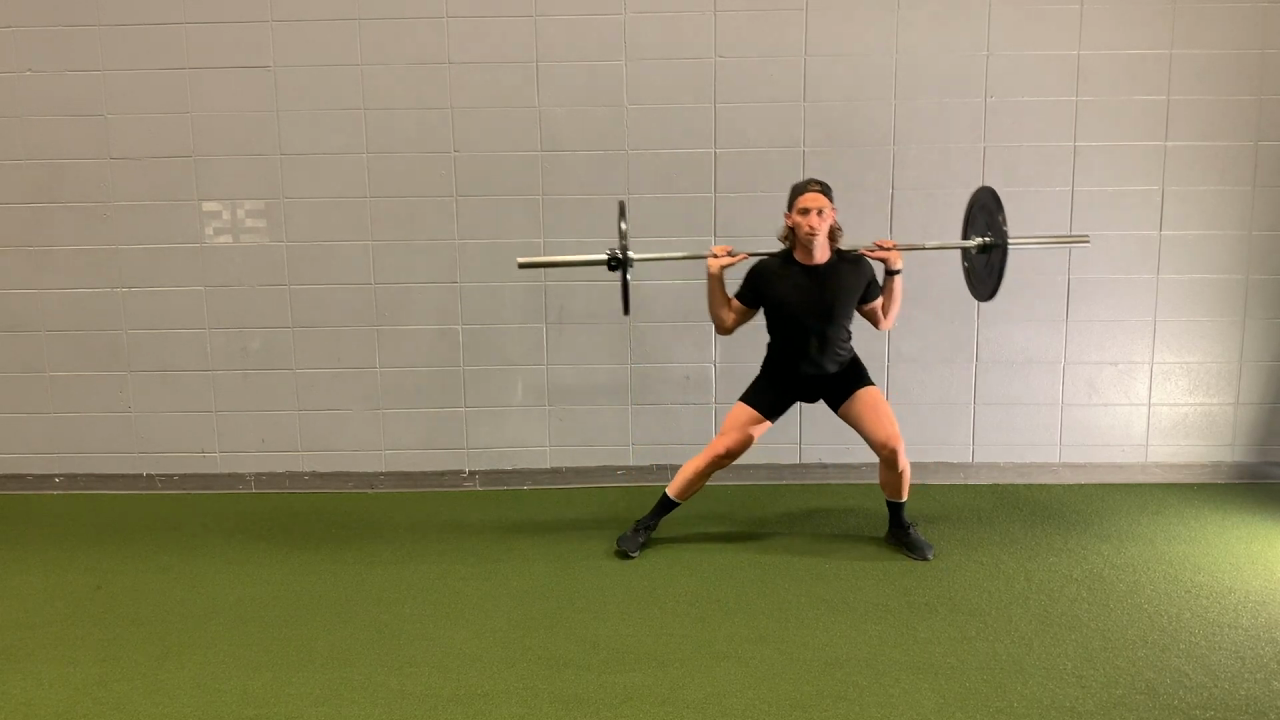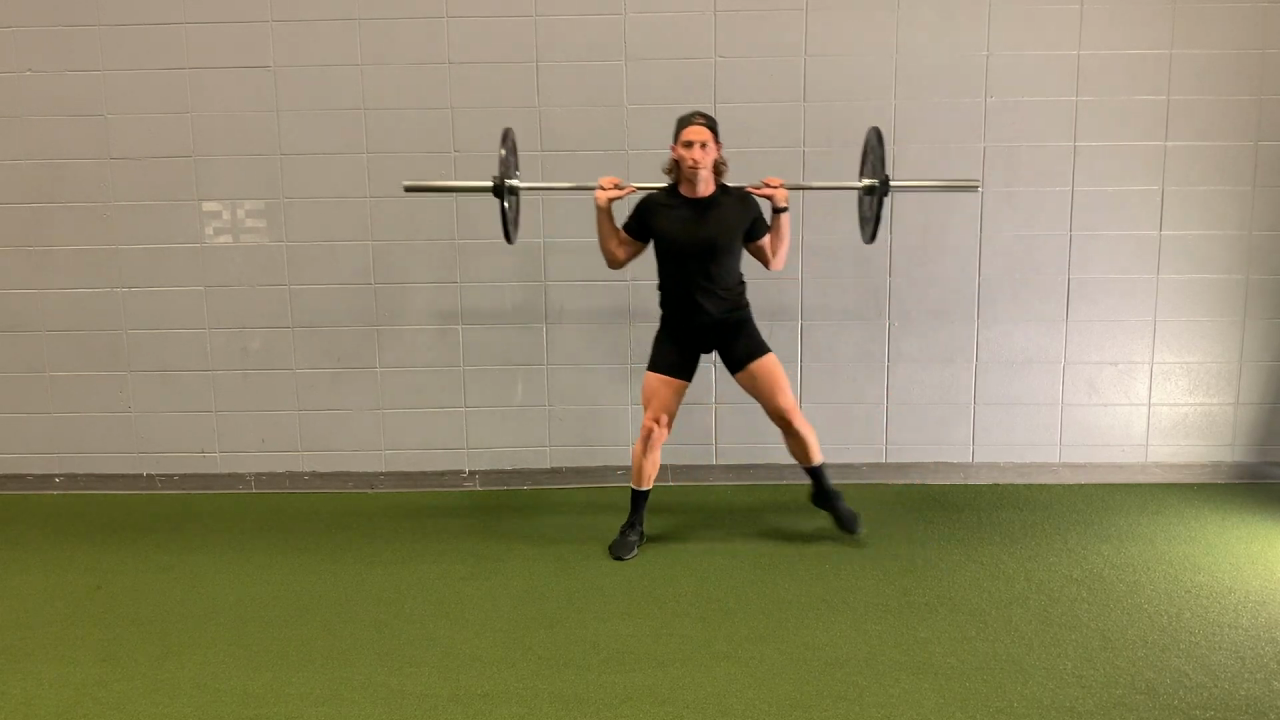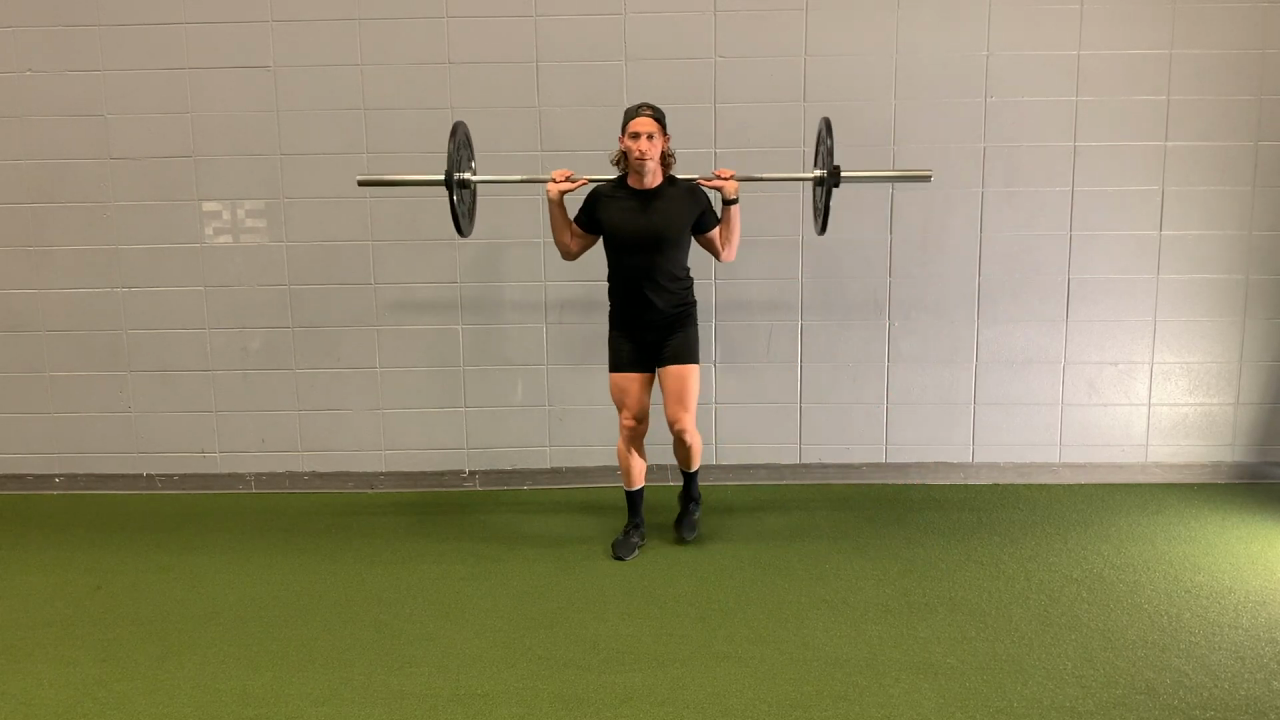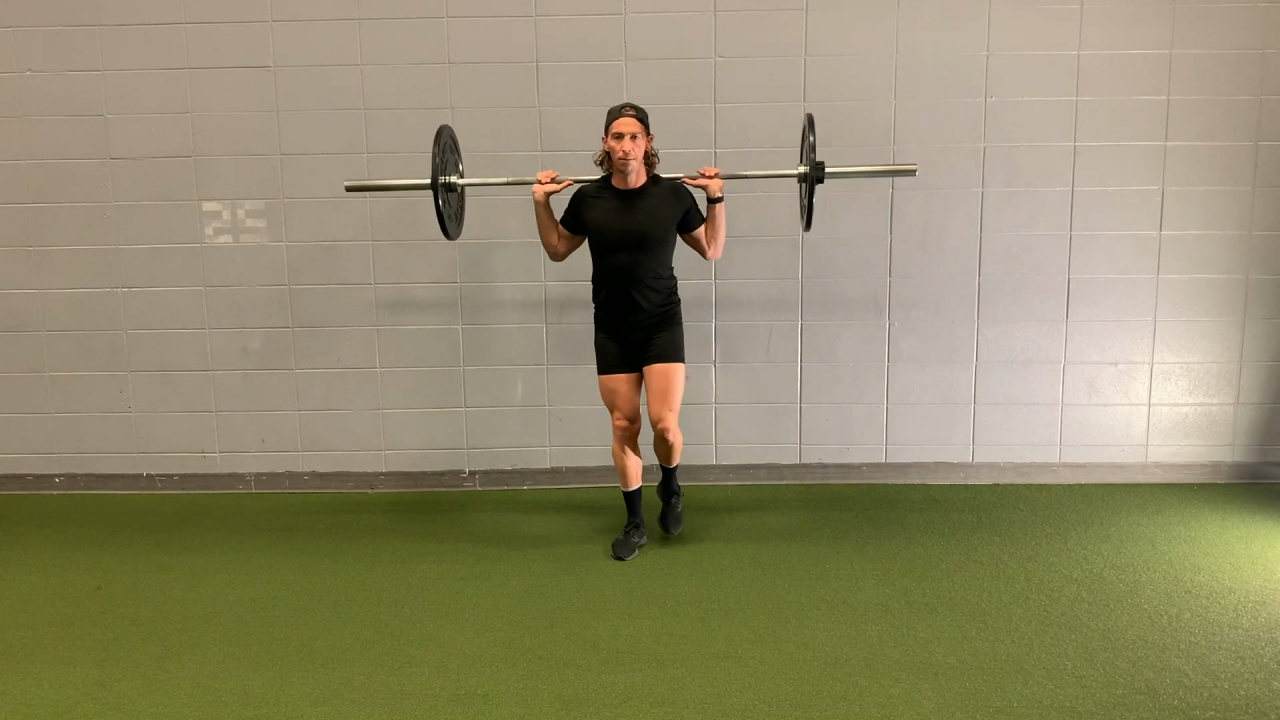
dt=0.4s
person 1, frame 1
left shoulder: (855, 267)
right shoulder: (767, 272)
left elbow: (883, 320)
right elbow: (725, 324)
left wrist: (893, 270)
right wrist: (715, 277)
left hip: (841, 371)
right hip: (780, 375)
left knee: (892, 446)
right knee: (721, 450)
left ankle: (899, 527)
right ankle: (647, 523)
person 1, frame 2
left shoulder: (739, 203)
right shoulder: (654, 206)
left elbow: (773, 260)
right elbow: (616, 258)
left wrist: (780, 209)
right wrist: (603, 209)
left hip: (734, 323)
right hip: (677, 329)
left knee: (787, 412)
right knee: (653, 427)
left ankle: (824, 490)
right ankle: (634, 523)
person 1, frame 3
left shoulder: (689, 196)
right shoulder: (603, 198)
left elbow: (725, 252)
right elbow: (570, 249)
left wrist: (730, 200)
right wrist: (555, 201)
left hip: (677, 321)
right hip: (626, 327)
left knee: (682, 424)
right knee: (630, 425)
left ankle: (690, 495)
right ankle: (635, 523)
person 1, frame 4
left shoulder: (674, 195)
right shoulder: (587, 198)
left elbow: (711, 250)
right elbow: (557, 250)
left wrist: (715, 198)
right wrist: (540, 202)
left hip: (662, 322)
right hip: (612, 328)
left knee: (665, 423)
right knee: (624, 426)
left ankle: (670, 489)
right ankle: (634, 523)
